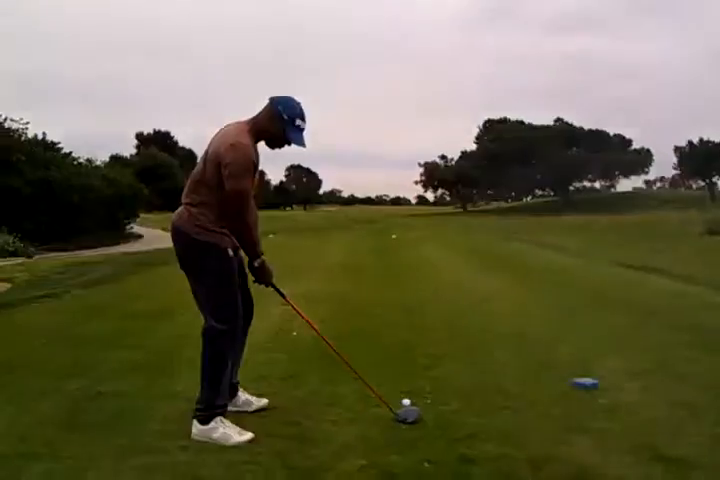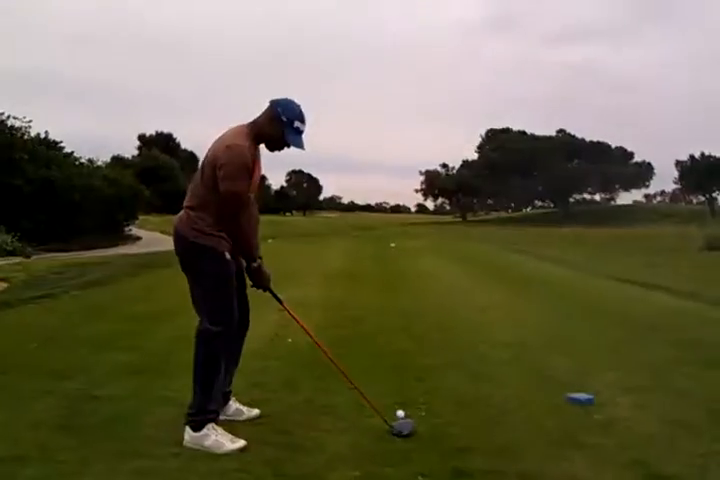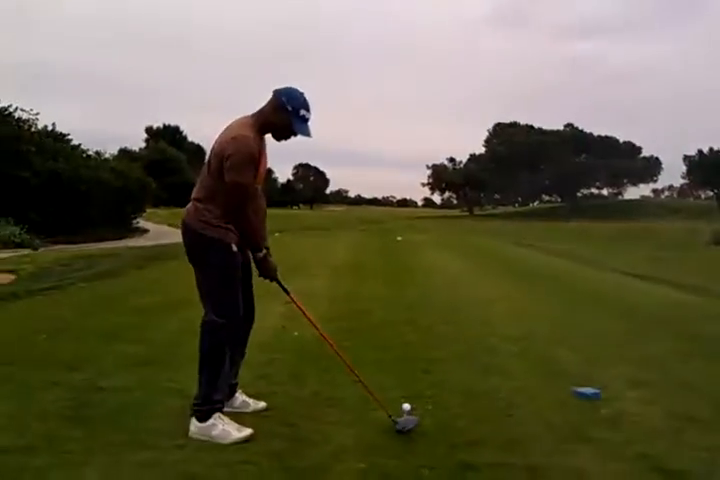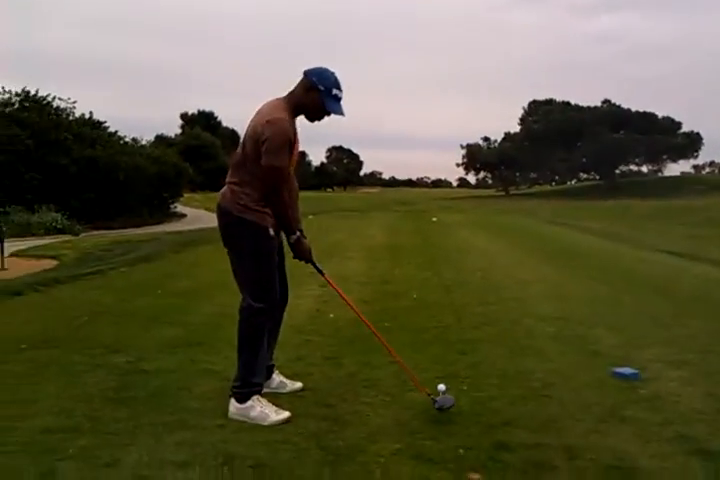
dt=0.2s
person 1, frame 1
left shoulder: (240, 136)
right shoulder: (241, 149)
left elbow: (241, 207)
right elbow: (238, 215)
left wrist: (253, 256)
right wrist: (258, 260)
left hip: (211, 234)
right hip: (201, 238)
left knee: (240, 313)
right knee: (223, 323)
left ankle: (227, 392)
right ankle: (207, 418)
person 1, frame 2
left shoulder: (246, 143)
right shoulder: (237, 151)
left elbow: (243, 209)
right elbow: (233, 217)
left wrist: (251, 258)
right wrist: (255, 263)
left hip: (217, 241)
right hip: (202, 241)
left knee: (236, 321)
right knee: (218, 327)
left ankle: (220, 399)
right ankle: (199, 424)
person 1, frame 3
left shoulder: (253, 135)
right shoulder: (243, 142)
right elbow: (239, 208)
left wrist: (259, 249)
right wrist: (261, 253)
left hip: (226, 233)
right hip: (210, 234)
left knee: (241, 315)
right knee: (223, 318)
left ankle: (225, 392)
right ankle: (205, 415)
person 1, frame 4
left shoulder: (282, 115)
right shoulder: (278, 125)
right elbow: (274, 191)
left wrist: (294, 231)
right wrist: (295, 236)
left hip: (257, 216)
right hip: (246, 217)
left knee: (275, 298)
right knee: (261, 302)
left ankle: (262, 373)
right ankle: (244, 397)
